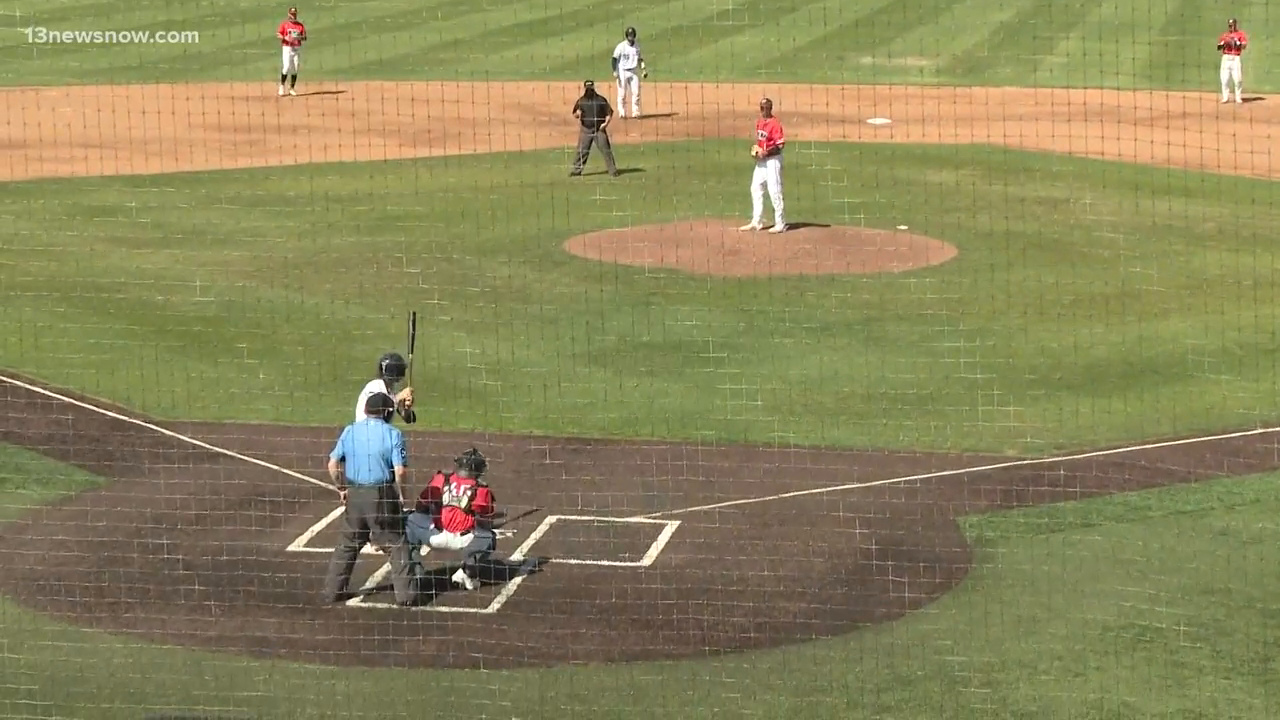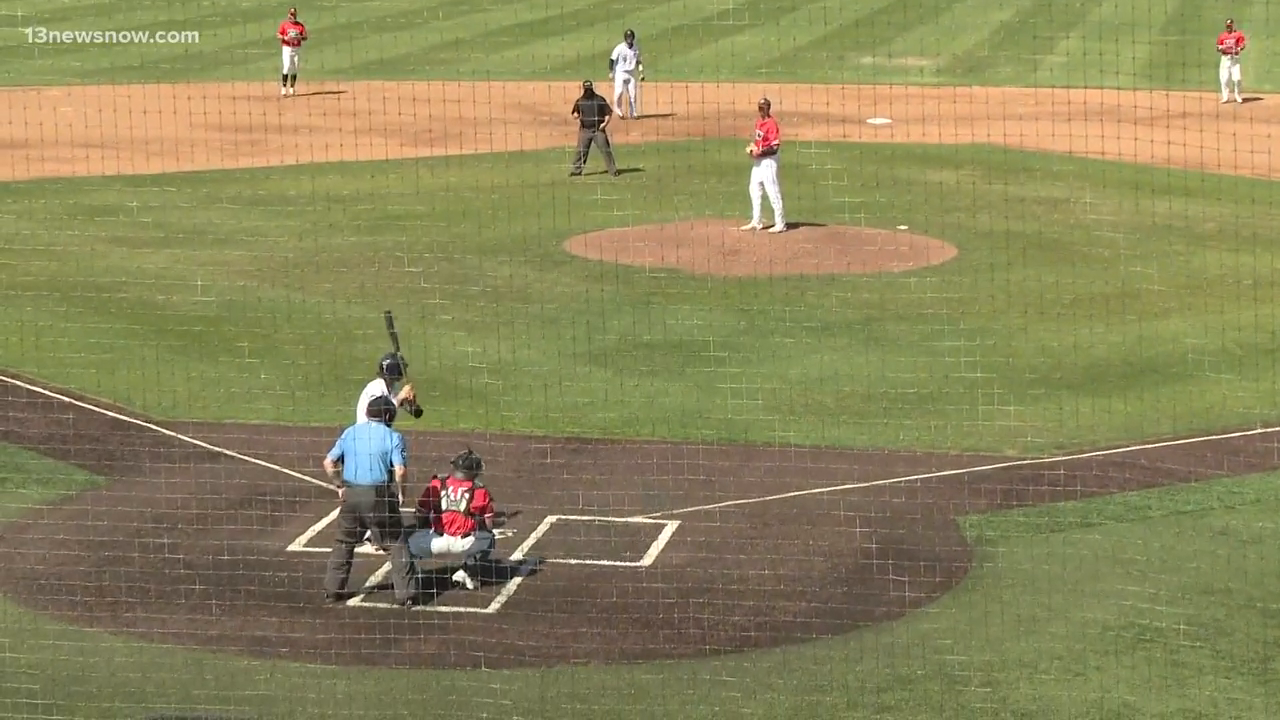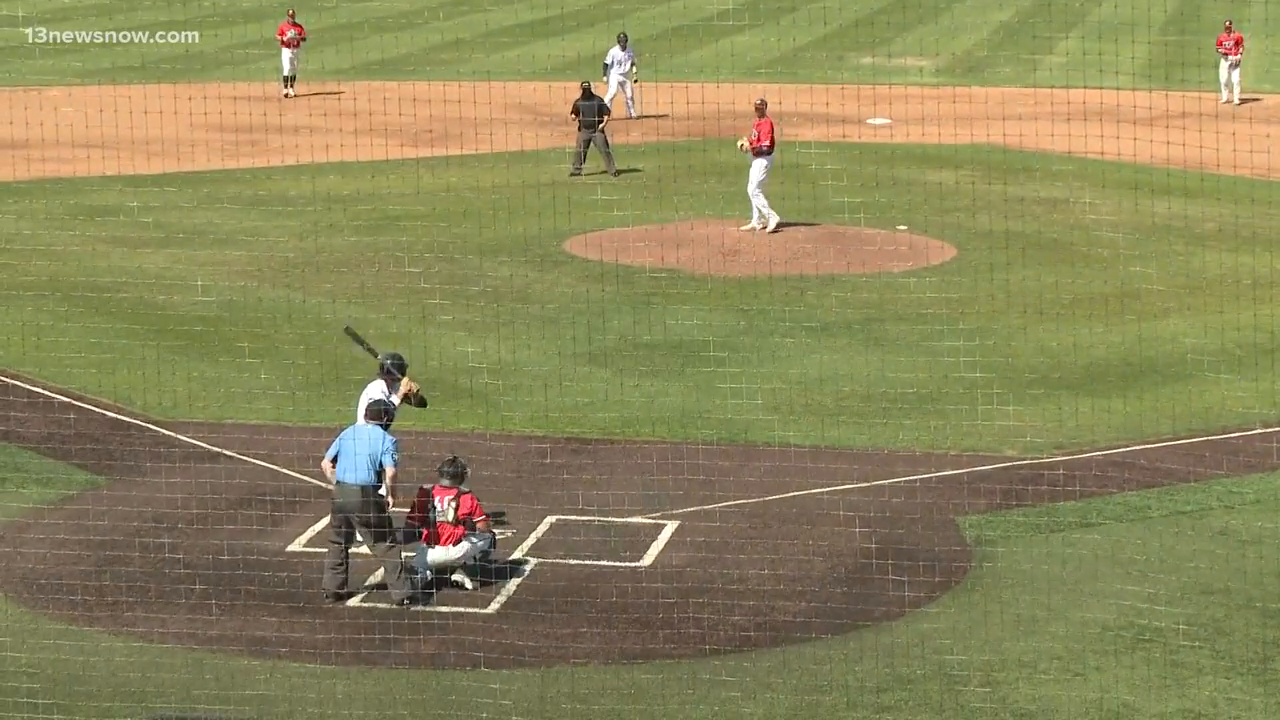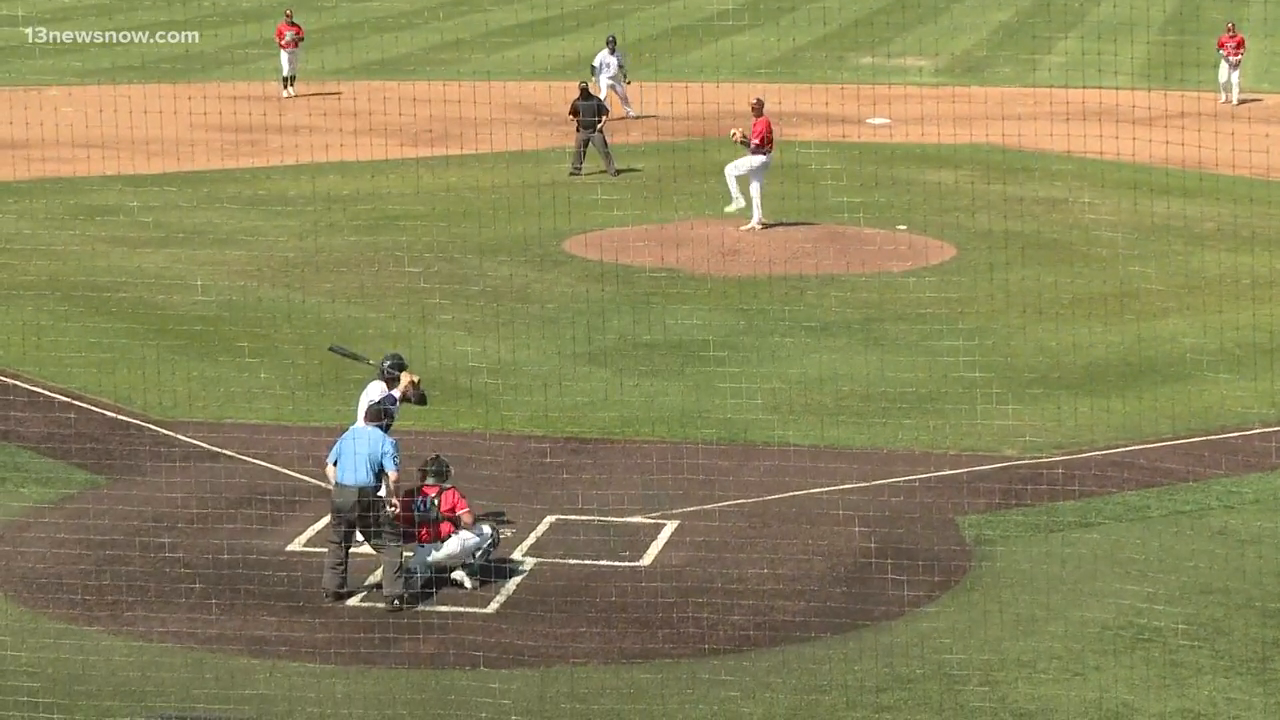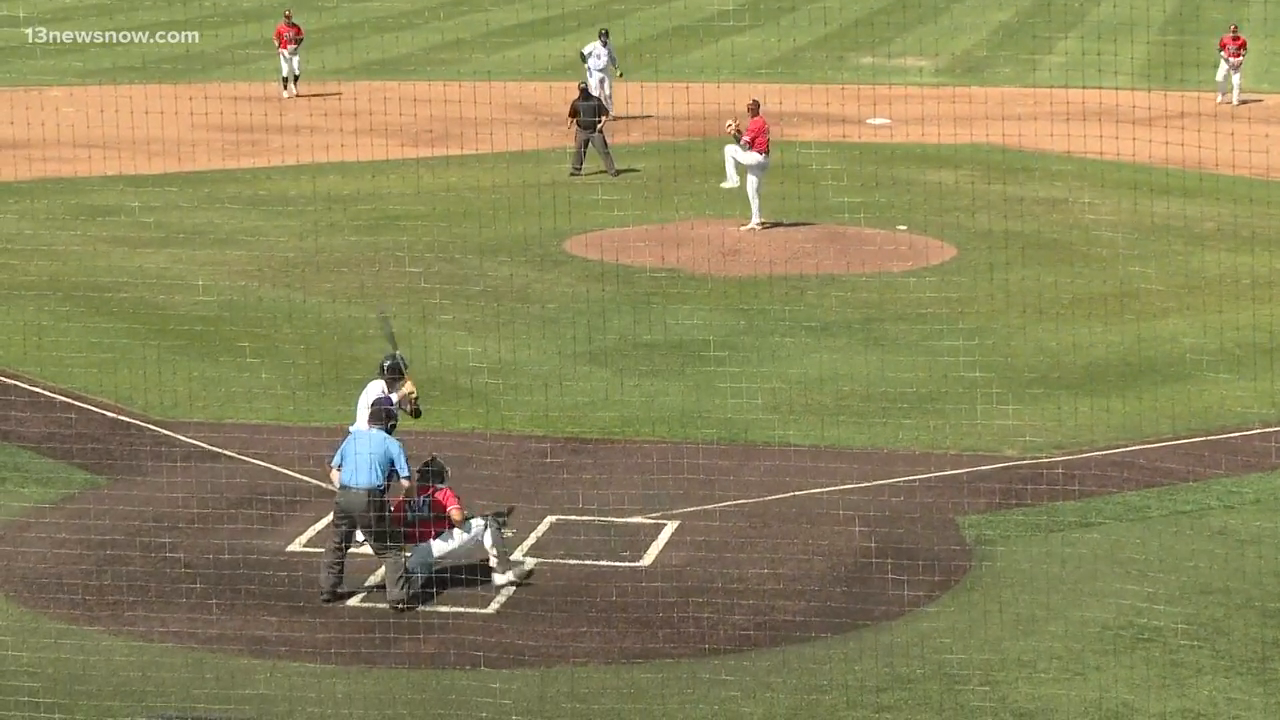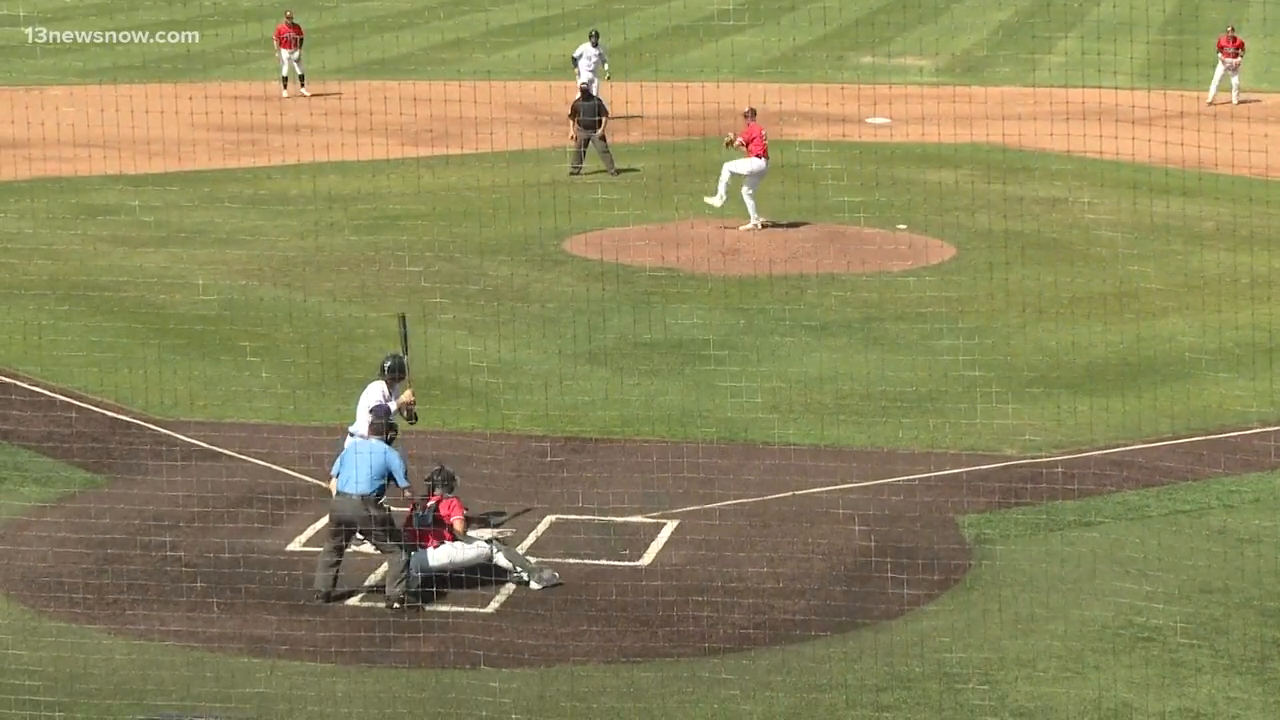
dt=0.2s
person 1, frame 1
left shoulder: (349, 431)
right shoulder: (393, 434)
left elbow: (332, 464)
right elbow: (399, 471)
left wrist: (341, 488)
right wrist: (399, 494)
left hip: (355, 494)
right hip: (381, 495)
left knee: (348, 544)
right knee: (396, 545)
left ankle: (334, 589)
right ankle: (405, 594)
person 1, frame 2
left shoulder: (350, 432)
right shoulder: (393, 436)
left elbow: (328, 462)
right elbow: (400, 470)
left wrist: (340, 486)
right wrist: (399, 492)
left hip: (351, 494)
right hip: (378, 496)
left knee: (344, 542)
right knee: (396, 544)
left ankle: (333, 588)
right ankle: (405, 593)
person 1, frame 3
left shoulder: (347, 432)
right shoulder: (386, 439)
left elbow: (326, 464)
right elbow: (390, 472)
right wrist: (390, 495)
left hip: (340, 494)
right hip: (366, 496)
left knee: (337, 543)
right knee: (386, 545)
left ankle: (333, 589)
right ankle: (401, 593)
person 1, frame 4
left shoulder: (348, 434)
right shoulder: (386, 441)
left elbow: (329, 468)
right elbow: (392, 476)
right wrist: (394, 497)
left hip: (339, 495)
right hip: (365, 497)
left knee: (337, 543)
right knee: (390, 543)
left ankle: (332, 589)
right ankle: (393, 595)
person 1, frame 5
left shoulder: (352, 437)
right shoulder: (393, 444)
left elbow: (334, 472)
right elbow: (405, 482)
left hip: (344, 497)
right hip: (371, 500)
left knee: (337, 544)
right knee: (390, 549)
left ankle: (328, 589)
right ankle: (396, 597)
person 1, frame 6
left shoulder: (352, 446)
right shoulder: (391, 454)
left elbow: (334, 482)
right elbow: (407, 493)
left hip: (339, 503)
right hip: (367, 506)
left knee: (332, 547)
right knee: (396, 549)
left ankle: (322, 590)
right ankle: (395, 595)
